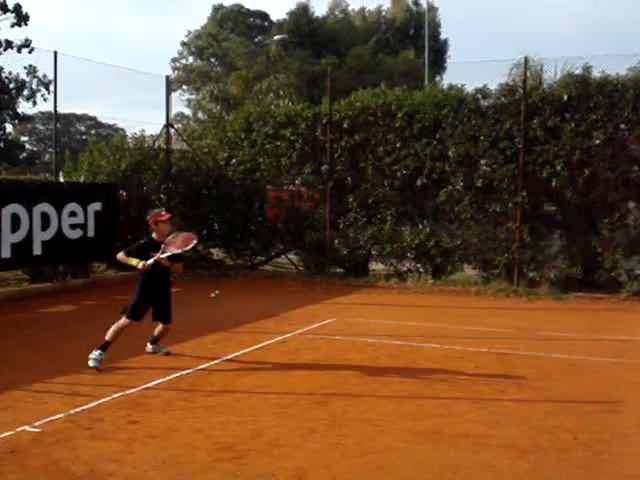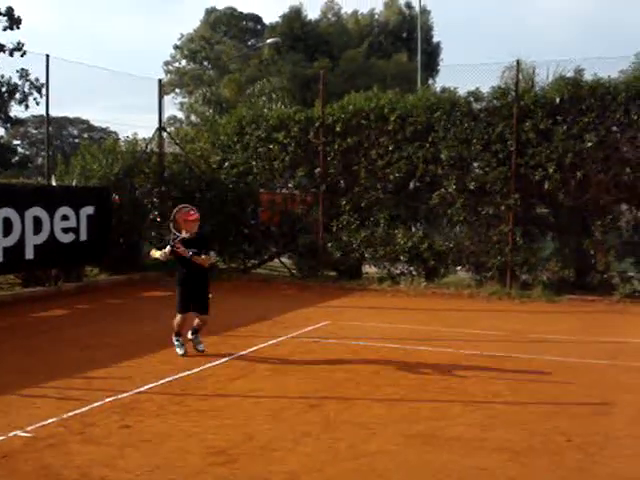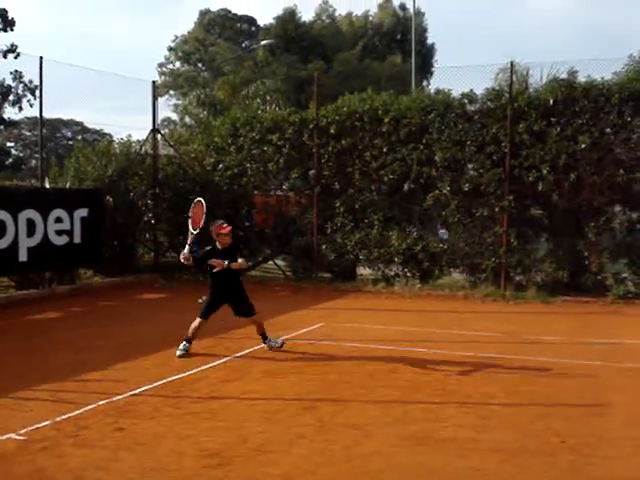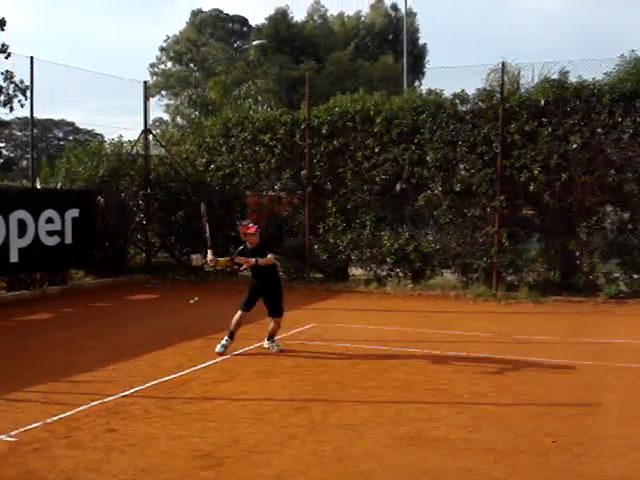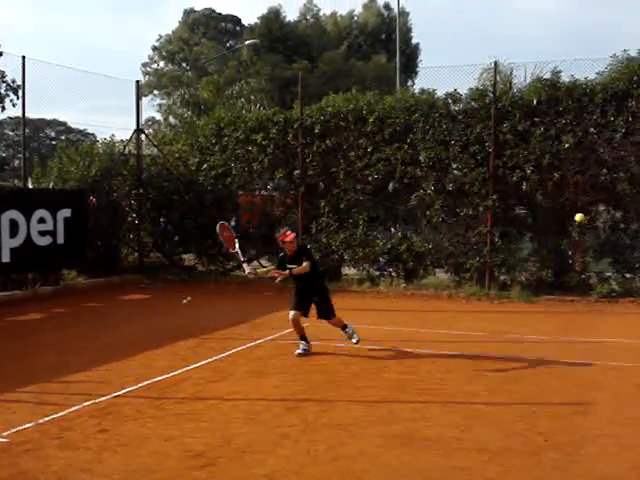
dt=0.2s
person 1, frame 1
right shoulder: (144, 244)
left elbow: (178, 268)
right elbow: (120, 256)
left wrist: (167, 263)
right wrist: (137, 263)
left hip: (162, 288)
right hip: (145, 287)
left knee: (166, 325)
right knee: (126, 321)
left ankle: (153, 344)
right ankle: (99, 352)
person 1, frame 2
left shoulder: (202, 239)
right shoulder: (176, 241)
left elbow: (206, 262)
right elbow: (153, 252)
left wrist: (188, 254)
right wrist: (160, 254)
left hip: (201, 282)
right hip: (184, 282)
left knee: (203, 318)
right knee: (182, 316)
left ankle: (193, 334)
right ankle: (177, 338)
person 1, frame 3
left shoulder: (234, 248)
right shoulder: (208, 252)
left elbow: (243, 264)
right elbow: (191, 261)
left wrist: (226, 265)
right wrist: (185, 257)
left hip: (236, 289)
right hip: (217, 290)
left knee: (254, 318)
right knee: (200, 320)
left ankle: (266, 340)
right ankle: (186, 343)
person 1, frame 4
left shoulder: (265, 245)
right shoulder: (243, 251)
left elbow: (271, 259)
left wrist: (254, 261)
right wrist: (213, 259)
left hip: (272, 285)
right hip: (256, 284)
left knee: (277, 320)
right knee: (241, 314)
left ankle: (269, 341)
right ankle: (228, 339)
person 1, frame 5
left shoulder: (303, 250)
right shoulder: (282, 257)
left elbow: (306, 268)
right elbow: (280, 272)
left wrist: (288, 273)
left hip: (316, 288)
right hip: (301, 289)
left knee: (331, 320)
right knee: (293, 317)
left ankle: (346, 328)
right ankle: (304, 343)
